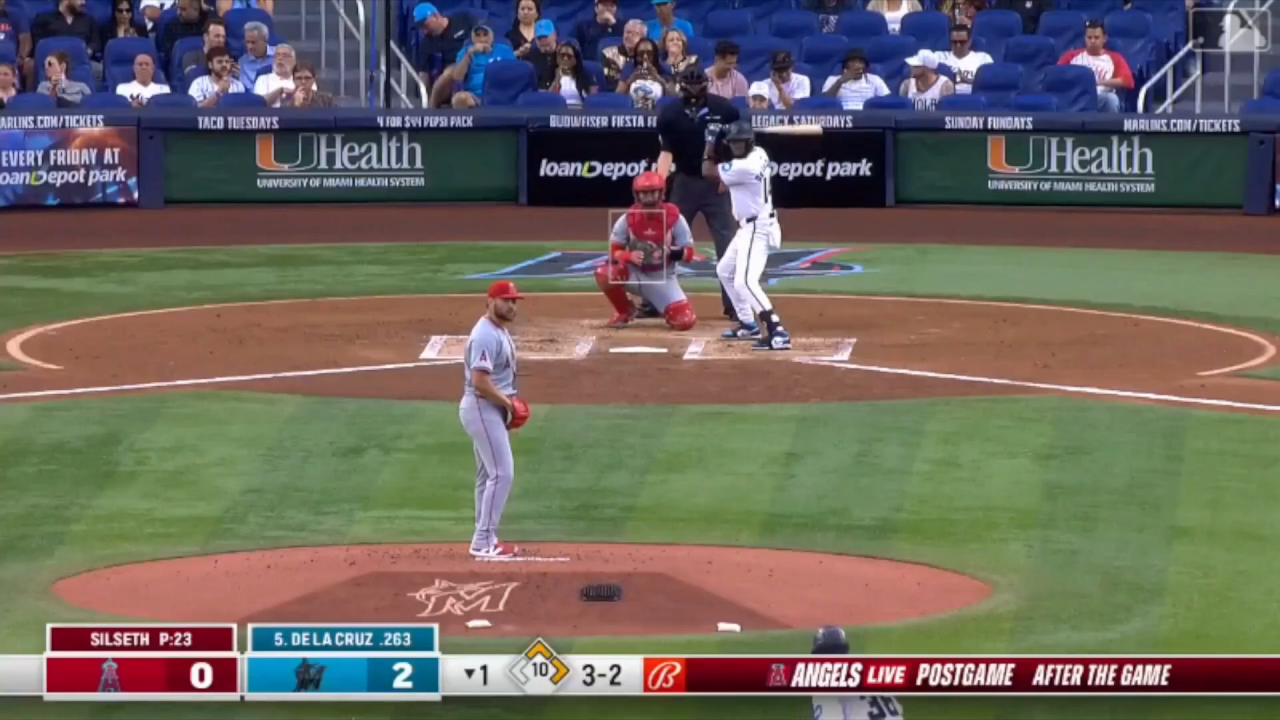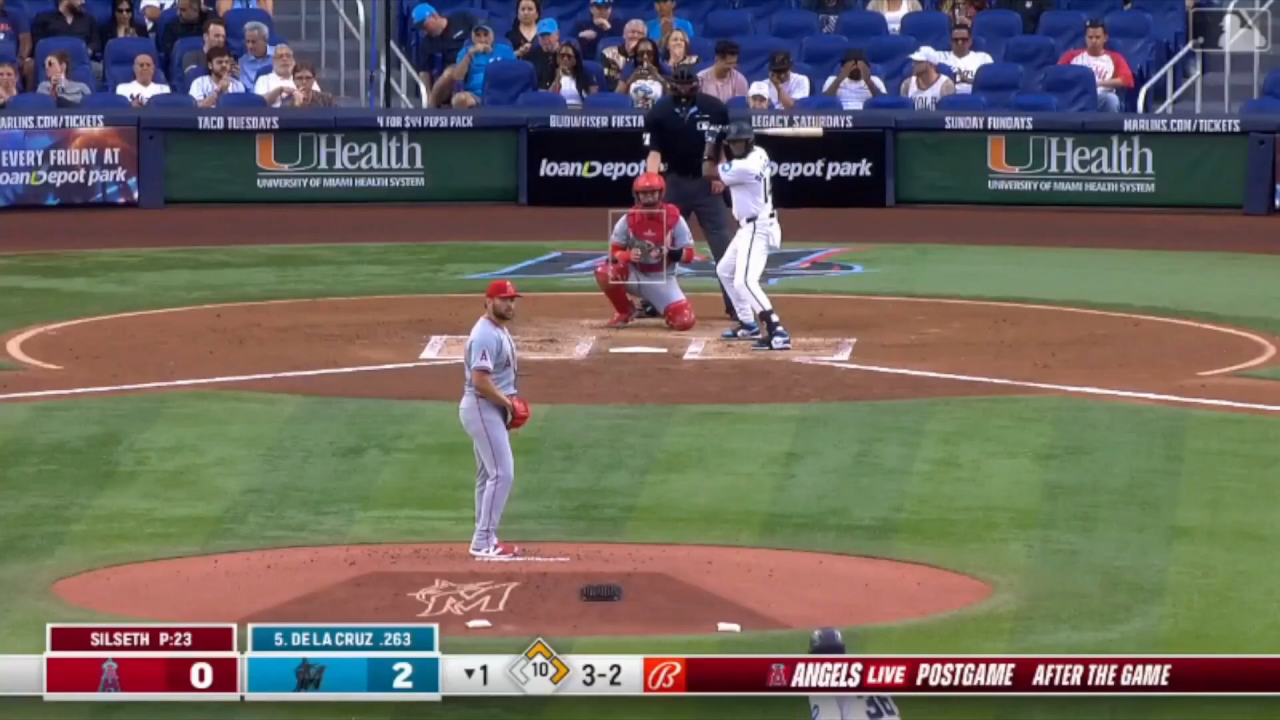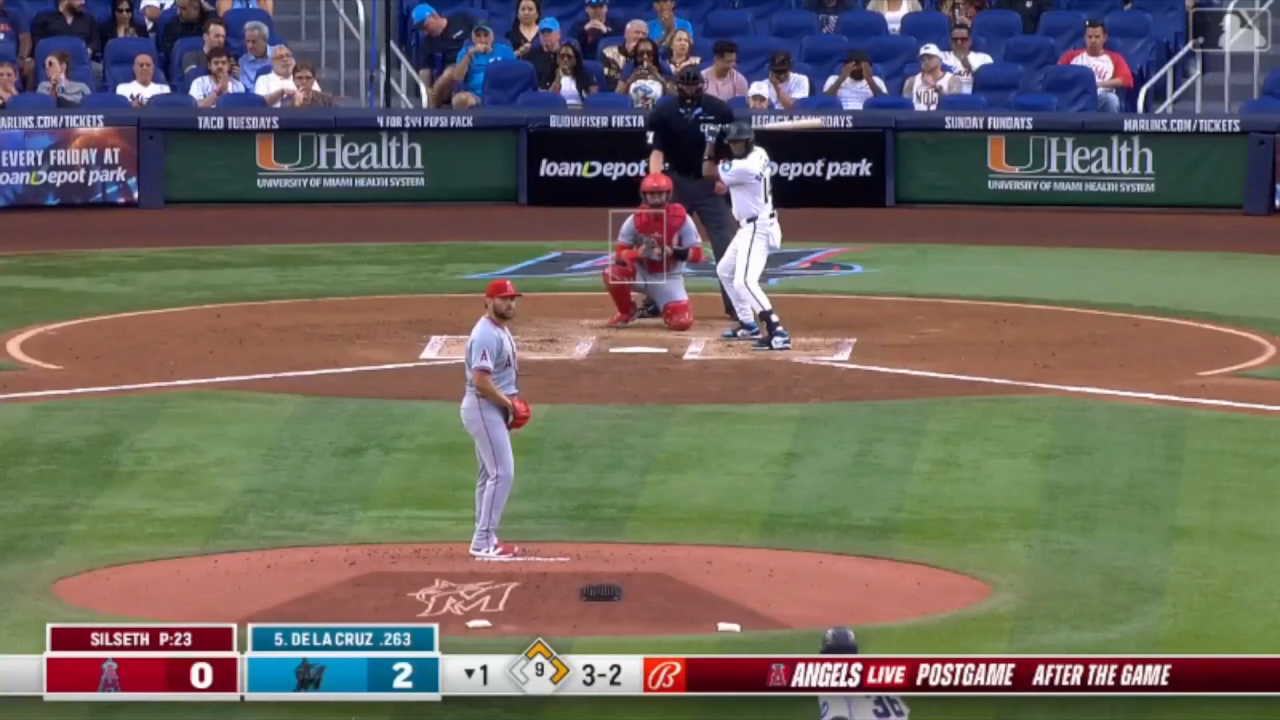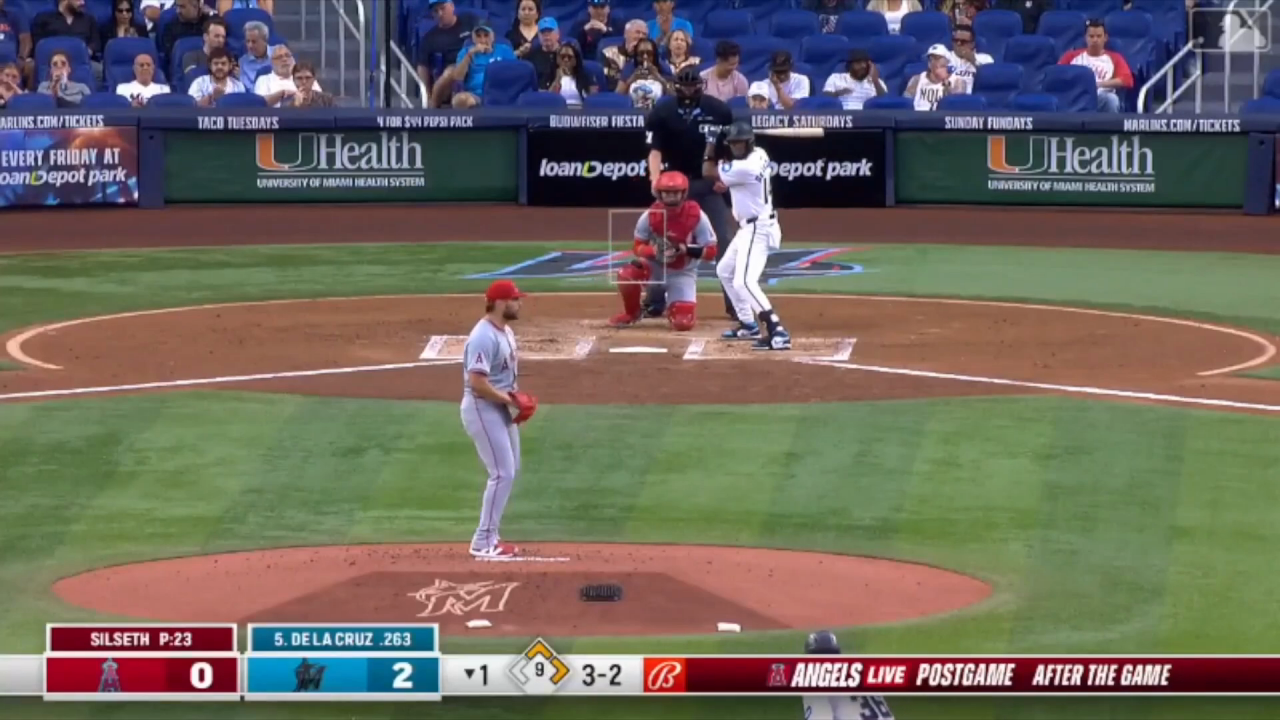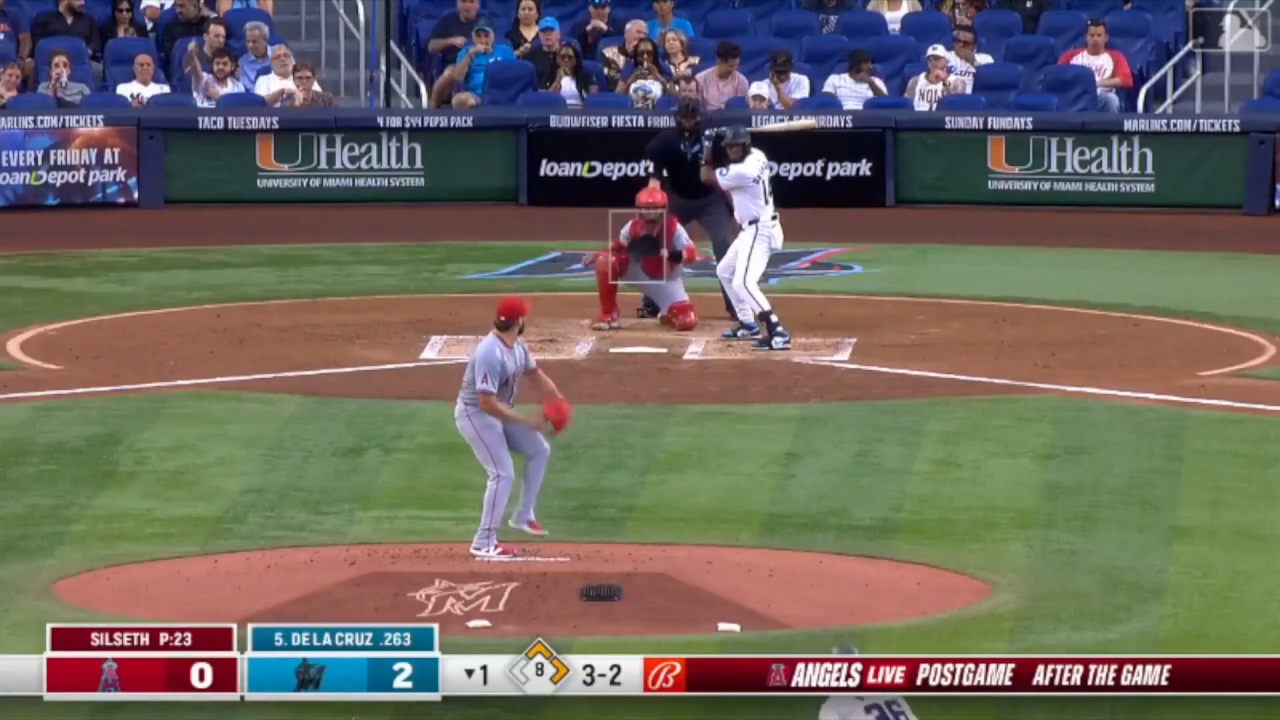
dt=0.5s
person 1, frame 1
left shoulder: (500, 330)
right shoulder: (485, 335)
right elbow: (480, 381)
left wrist: (510, 403)
right wrist: (509, 403)
left hip: (491, 409)
right hip: (482, 409)
left knee: (489, 475)
right knee: (502, 473)
left ankle: (485, 539)
right ankle: (483, 542)
person 1, frame 2
left shoulder: (500, 330)
right shoulder: (485, 335)
right elbow: (480, 381)
left wrist: (511, 403)
right wrist: (510, 404)
left hip: (492, 409)
right hip: (483, 409)
left knee: (489, 475)
right knee: (502, 474)
left ankle: (485, 539)
right ankle: (483, 542)
person 1, frame 3
left shoulder: (502, 330)
right shoulder: (486, 335)
right elbow: (480, 381)
left wrist: (511, 405)
right wrist: (510, 404)
left hip: (494, 409)
right hip: (484, 409)
left knee: (490, 474)
right knee: (502, 474)
left ankle: (486, 538)
right ankle: (482, 542)
person 1, frame 4
left shoulder: (506, 331)
right shoulder: (483, 337)
right elbow: (477, 383)
left wrist: (517, 398)
right wrist: (510, 400)
left hip: (500, 409)
right hip: (483, 410)
left knee: (507, 472)
right knee: (503, 474)
left ankle: (489, 537)
right ankle: (482, 543)
person 1, frame 5
left shoulder: (517, 346)
right shoulder: (488, 353)
left elbow: (534, 373)
right elbow: (485, 402)
left wrist: (557, 399)
right wrist: (525, 420)
left hip: (500, 415)
right hip: (475, 416)
left knee: (540, 450)
right knee: (502, 473)
left ankle: (524, 516)
right ankle: (483, 541)
person 2, frame 1
left shoulder: (725, 108)
right shoulder: (670, 113)
right elbow: (667, 151)
right wrist: (660, 180)
left hip: (716, 182)
right hip: (684, 182)
left knee: (727, 243)
left ankle: (734, 304)
person 2, frame 2
left shoulder: (714, 107)
right shoulder: (659, 112)
left elbow: (725, 143)
right elbow: (654, 151)
left hip: (707, 181)
right hip: (675, 182)
left knee: (722, 242)
left ankle: (734, 303)
person 2, frame 3
left shoulder: (719, 109)
right shoulder: (663, 112)
right elbow: (657, 150)
left hip: (710, 183)
right hip: (677, 182)
left knee: (724, 243)
left ankle: (734, 303)
person 2, frame 4
left shoulder: (718, 109)
right shoulder: (662, 111)
right elbow: (655, 149)
right wrist: (656, 177)
left hip: (709, 183)
left knee: (723, 241)
left ankle: (735, 303)
right ankle: (654, 303)
person 2, frame 5
right shoulder: (664, 141)
right elbow: (655, 178)
left hip: (710, 199)
right hip: (677, 199)
left knee: (725, 245)
left ankle: (736, 305)
right ankle: (652, 302)
person 3, frame 1
left shoulder: (745, 167)
right shoulder: (758, 154)
left elbow: (708, 171)
right elbow: (725, 165)
left wrist: (710, 144)
right wrist: (718, 143)
left hip: (757, 229)
right hip: (749, 227)
left knee: (744, 281)
right knee: (725, 271)
left ankle: (777, 333)
right ankle: (749, 324)
person 3, frame 2
left shoulder: (744, 167)
right shoulder: (758, 154)
left elbow: (709, 172)
right elbow: (730, 160)
right wrist: (720, 144)
left hip: (758, 229)
right hip: (749, 227)
left knee: (744, 281)
right knee: (725, 271)
left ankle: (777, 332)
right ankle: (749, 324)
person 3, frame 3
left shoulder: (745, 167)
right shoulder: (759, 154)
left elbow: (709, 172)
right elbow: (728, 161)
right wrist: (718, 143)
left hip: (757, 229)
right hip: (750, 226)
left knee: (744, 281)
right knee: (725, 271)
left ankle: (778, 332)
right ankle: (748, 324)
person 3, frame 4
left shoulder: (745, 168)
right shoulder: (758, 154)
right elbow: (728, 163)
left hip: (757, 229)
right hip: (749, 228)
left knee: (744, 281)
right knee: (725, 271)
left ankle: (778, 333)
right ankle: (748, 324)
person 3, frame 5
left shoulder: (743, 171)
right shoulder: (756, 156)
left elbow: (707, 178)
right elbow: (726, 167)
left wrist: (707, 146)
right wrist: (717, 143)
left hip: (760, 231)
right hip: (752, 229)
left knee: (743, 282)
right knee: (725, 271)
left ankle: (777, 333)
right ankle: (749, 325)
person 4, frame 1
left shoulder: (675, 218)
right shoulder: (627, 219)
left elbow: (689, 254)
right elbow: (613, 252)
left wrist: (668, 252)
right wrist: (630, 256)
left hip: (663, 278)
right hip: (635, 275)
left knee: (685, 321)
right knee: (604, 273)
left ankle: (657, 305)
right ankle: (625, 312)
person 4, frame 2
left shoulder: (675, 219)
right shoulder: (627, 220)
left elbow: (689, 255)
right elbow: (613, 253)
left wrist: (667, 251)
right wrist: (629, 255)
left hip: (662, 279)
right hip: (634, 275)
left knee: (684, 322)
right knee: (604, 272)
left ankle: (658, 307)
right ankle: (626, 312)
person 4, frame 3
left shoulder: (681, 219)
right shoulder: (634, 220)
left elbow: (696, 255)
right elbow: (620, 253)
left wrist: (671, 251)
right wrist: (638, 253)
left hip: (669, 278)
right hip: (641, 274)
left knee: (681, 322)
right knee: (612, 273)
left ankle: (663, 307)
right ankle: (627, 312)
person 4, frame 4
left shoulder: (697, 217)
right shoulder: (650, 216)
left elbow: (711, 252)
right elbow: (638, 247)
left wrist: (683, 249)
right wrist: (654, 251)
left hip: (682, 274)
right hip: (655, 266)
left knee: (683, 323)
right knee: (626, 275)
left ankle: (672, 308)
right ankle: (632, 313)
person 4, frame 5
left shoulder: (674, 229)
right shoulder: (633, 227)
left elbow: (691, 255)
right elbow: (620, 245)
left wrist: (665, 253)
right wrist: (596, 257)
left hip: (666, 282)
right hip: (639, 274)
left knee: (686, 323)
right knee: (604, 260)
left ankle: (668, 314)
right ankle: (609, 315)
